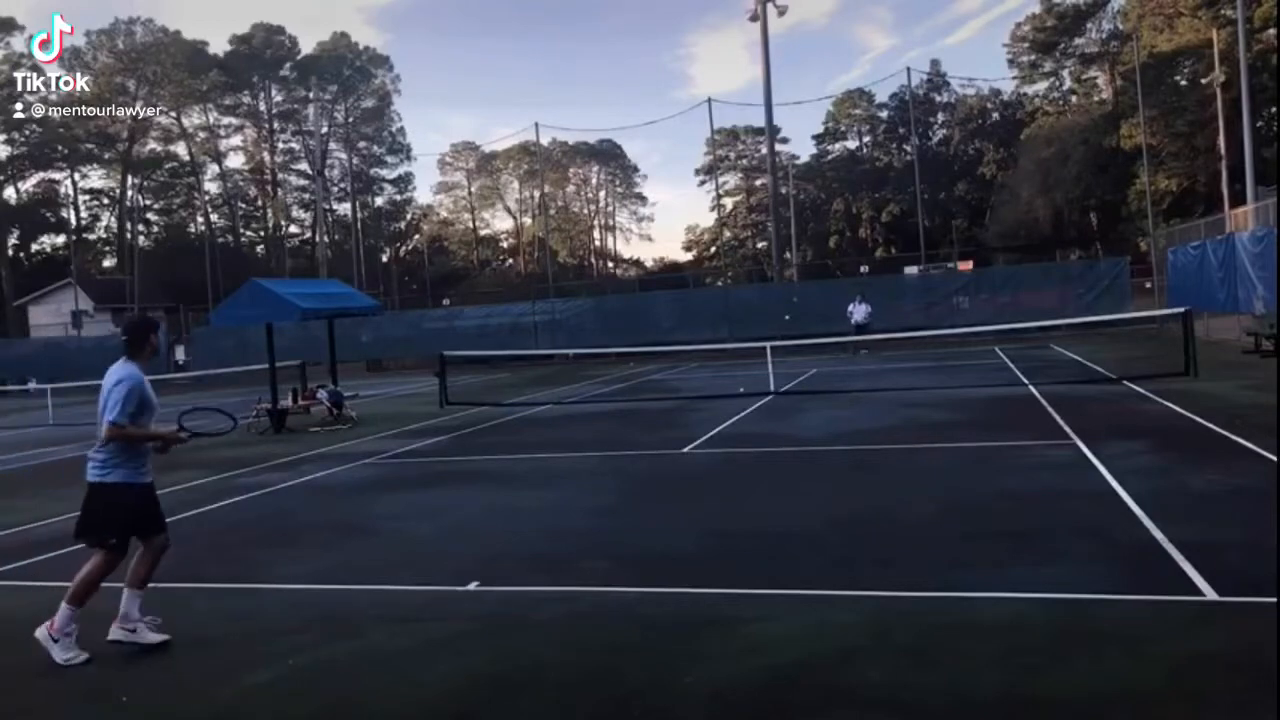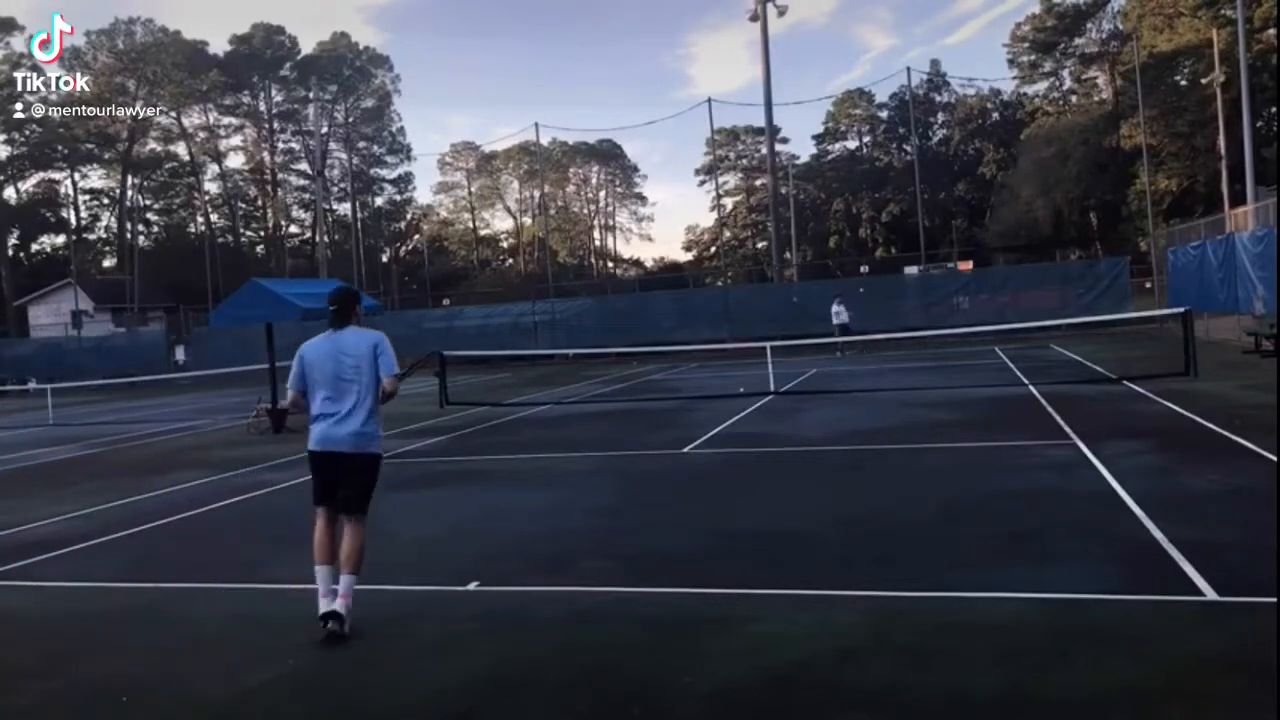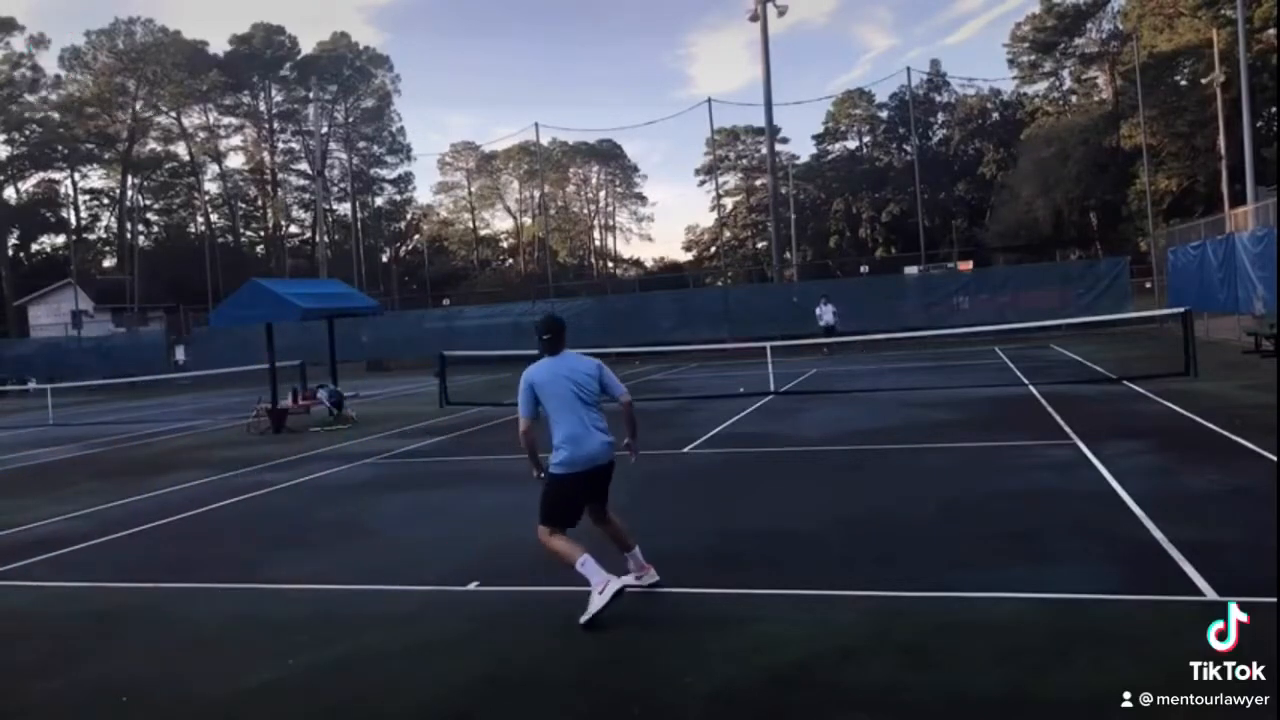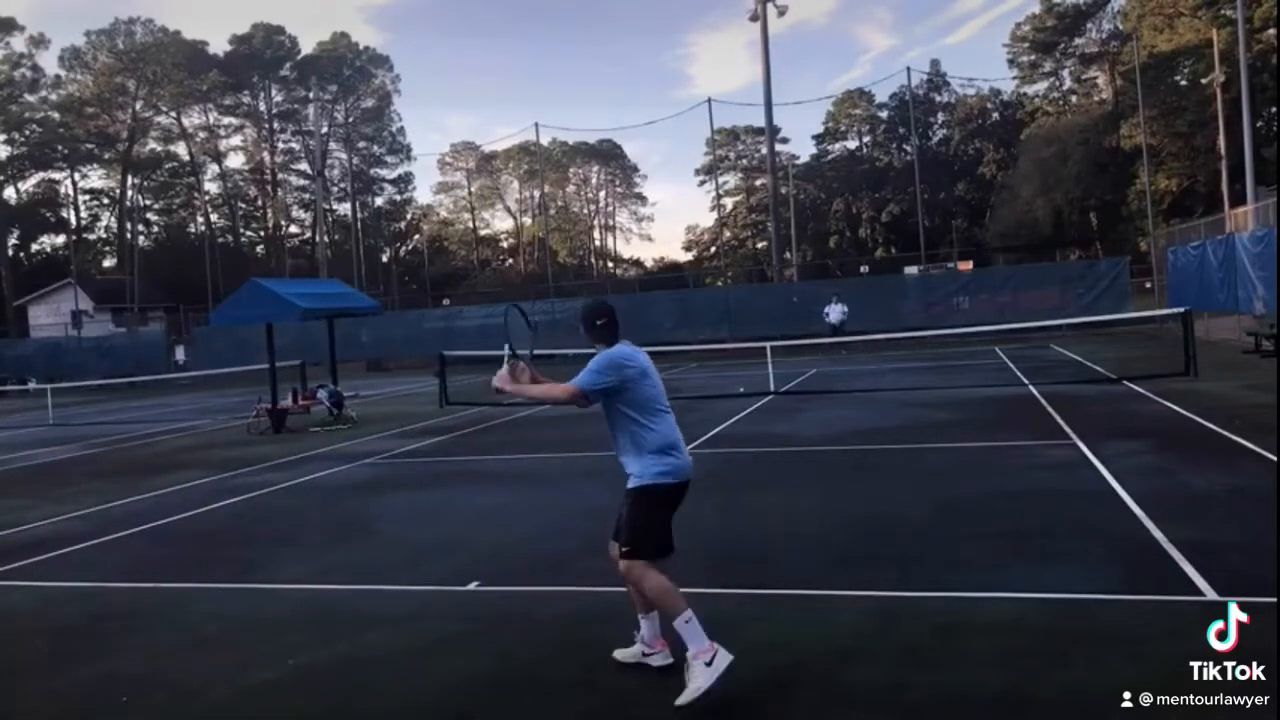
dt=0.7s
person 1, frame 1
left shoulder: (124, 371)
right shoulder: (131, 378)
right elbow: (113, 431)
left wrist: (151, 438)
right wrist: (161, 437)
left hip: (129, 476)
right hip: (117, 478)
left knee: (158, 541)
right knee: (107, 557)
left ankle: (128, 622)
right ankle: (58, 630)
person 1, frame 2
left shoulder: (309, 348)
right shoulder: (375, 340)
left elbow: (293, 401)
right elbow: (389, 388)
left hip: (322, 443)
right hip: (362, 442)
left knee: (325, 516)
right knee: (354, 520)
left ankle: (325, 599)
right ankle: (342, 602)
person 1, frame 3
left shoulder: (531, 376)
right shoulder: (592, 363)
left elbow: (525, 429)
right elbow: (626, 401)
left wrist: (536, 465)
right wrist: (632, 438)
left hip: (567, 461)
right hip: (601, 454)
left knee: (549, 533)
right knee: (599, 512)
left ankle: (602, 582)
right ankle: (642, 568)
person 1, frame 4
left shoulder: (614, 358)
right shoulder: (626, 355)
left elbow: (568, 392)
right elbow: (583, 397)
left wrist: (512, 386)
right wrist: (534, 381)
left hip: (659, 473)
right hip: (657, 470)
left knee: (635, 567)
right knee: (622, 552)
left ankle: (705, 653)
right ankle: (652, 644)
